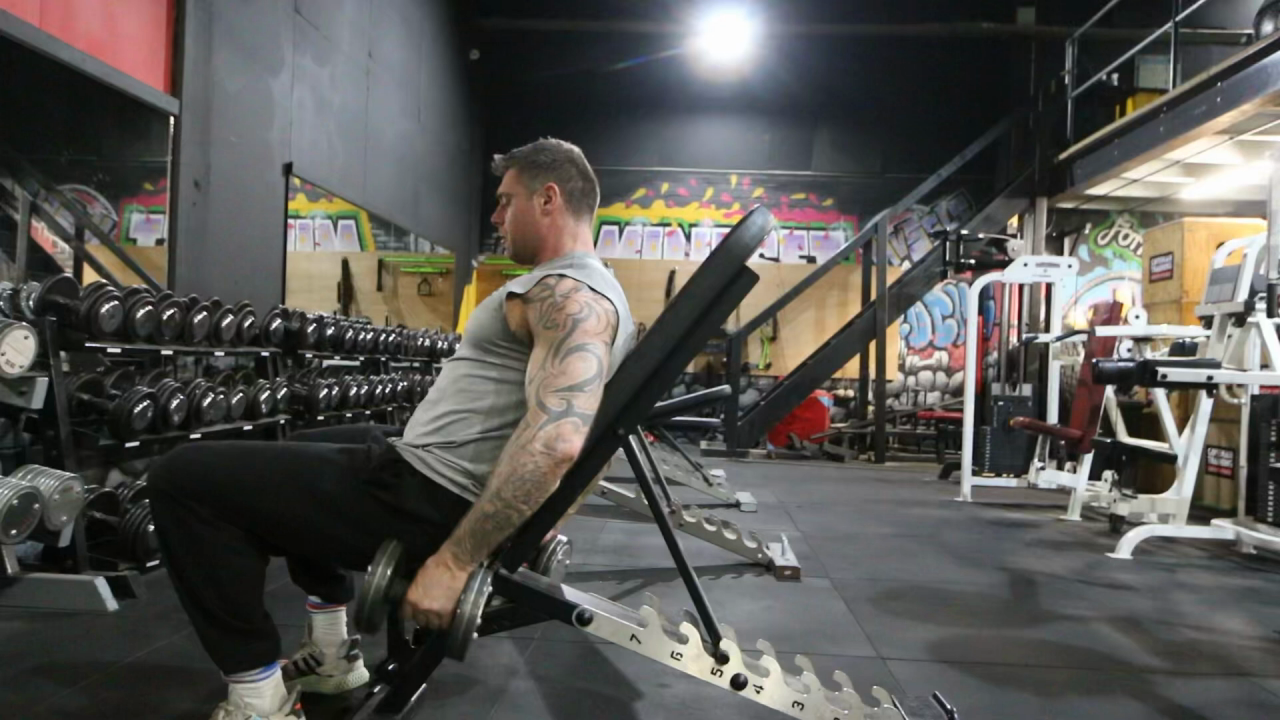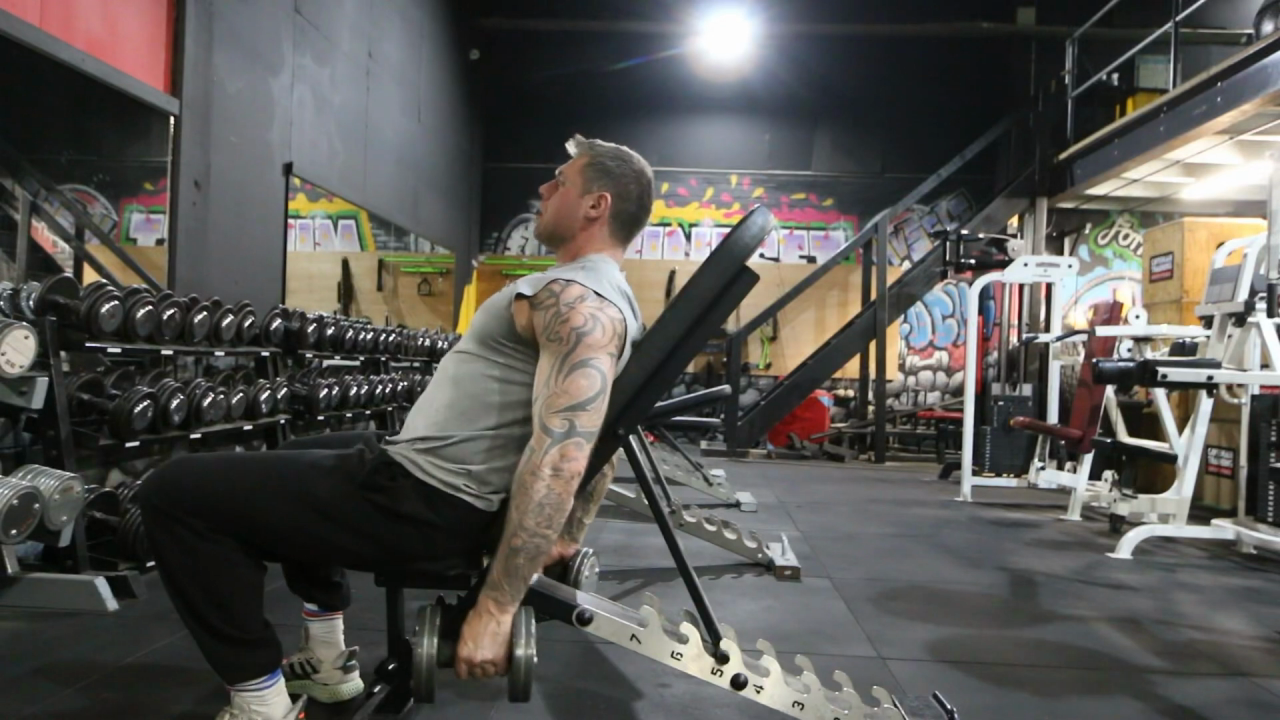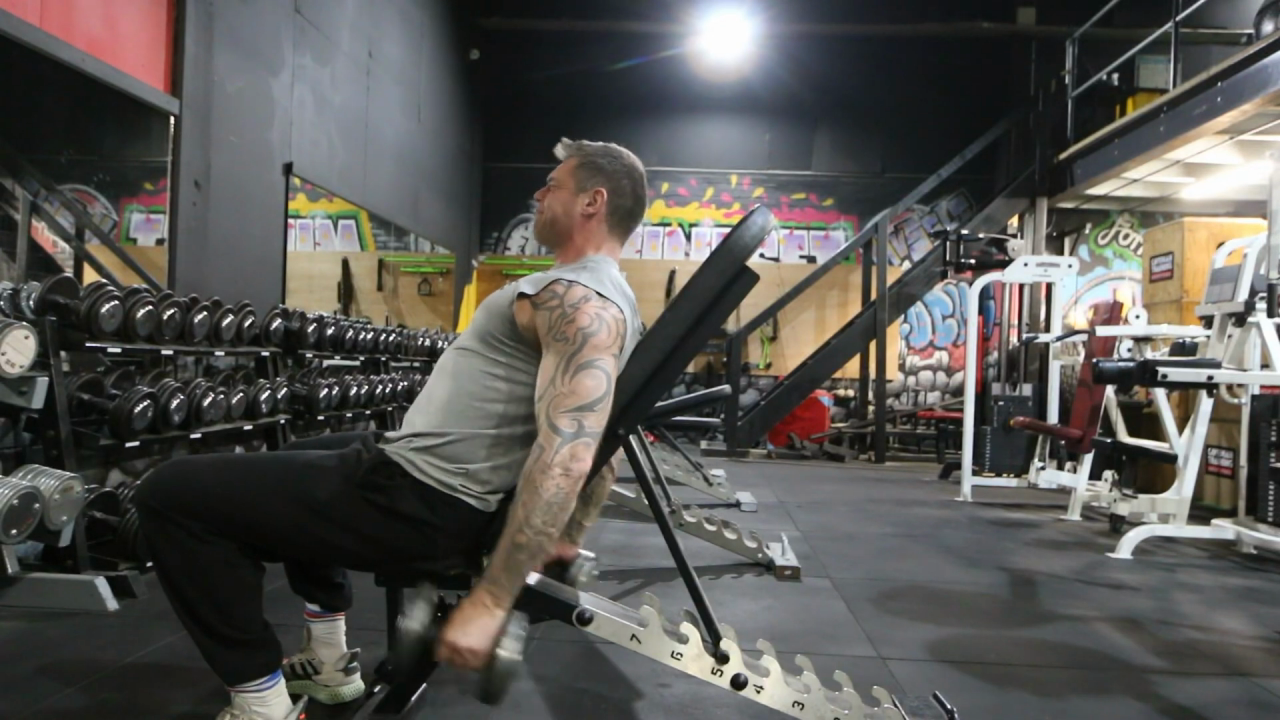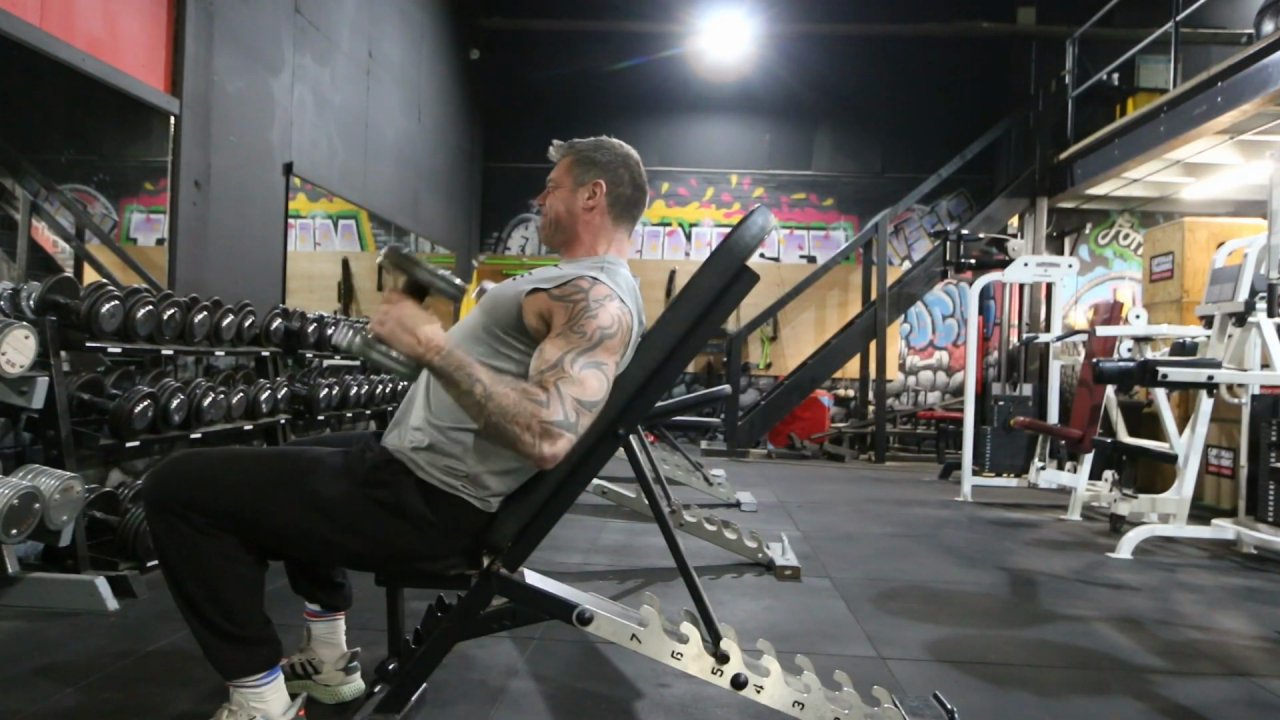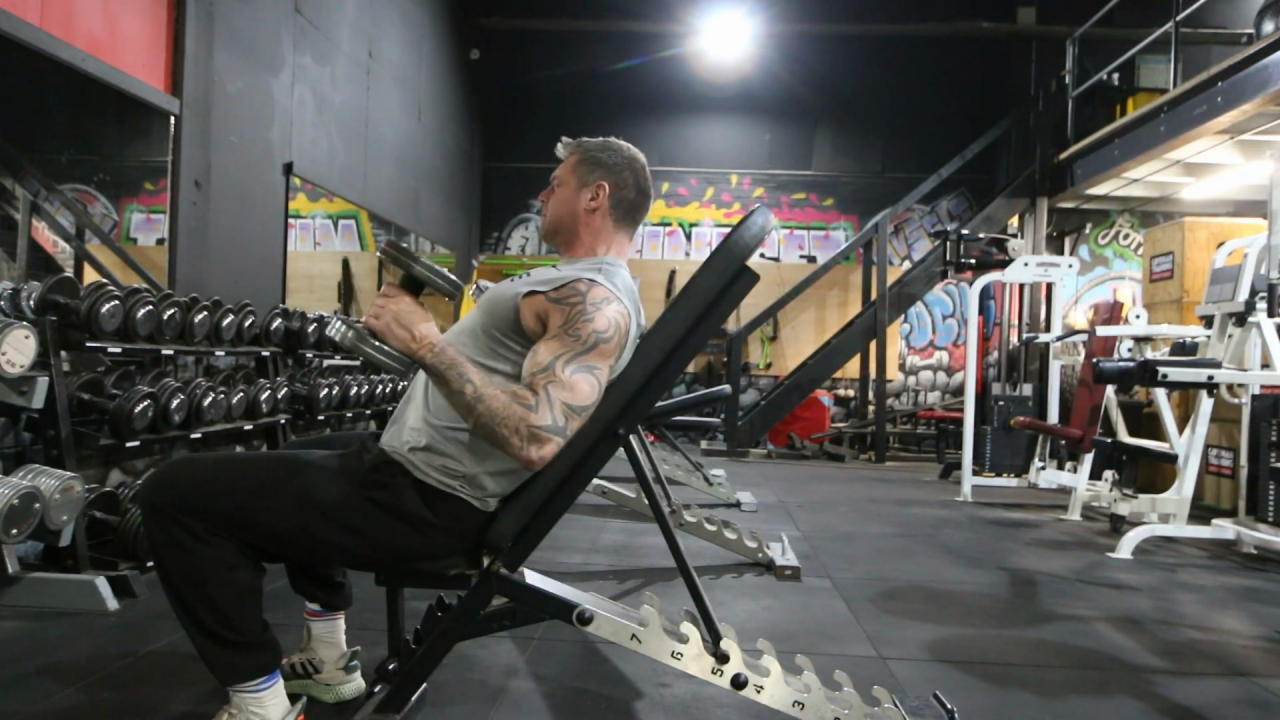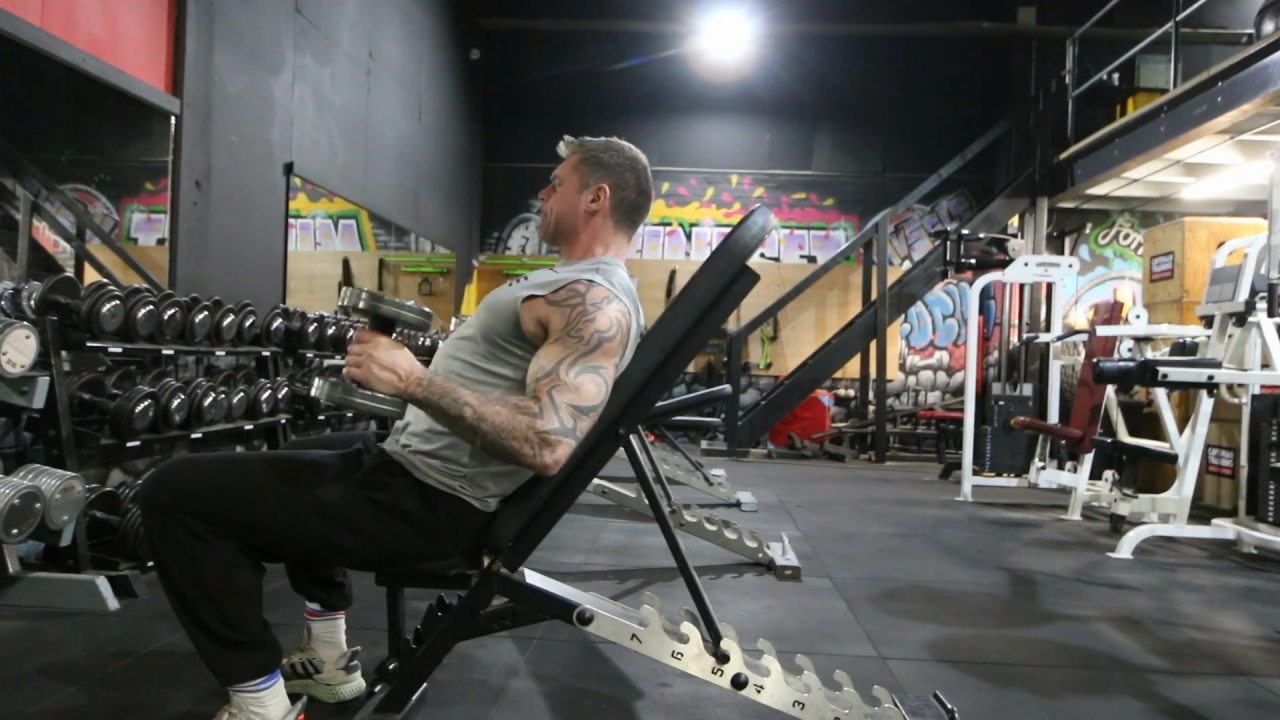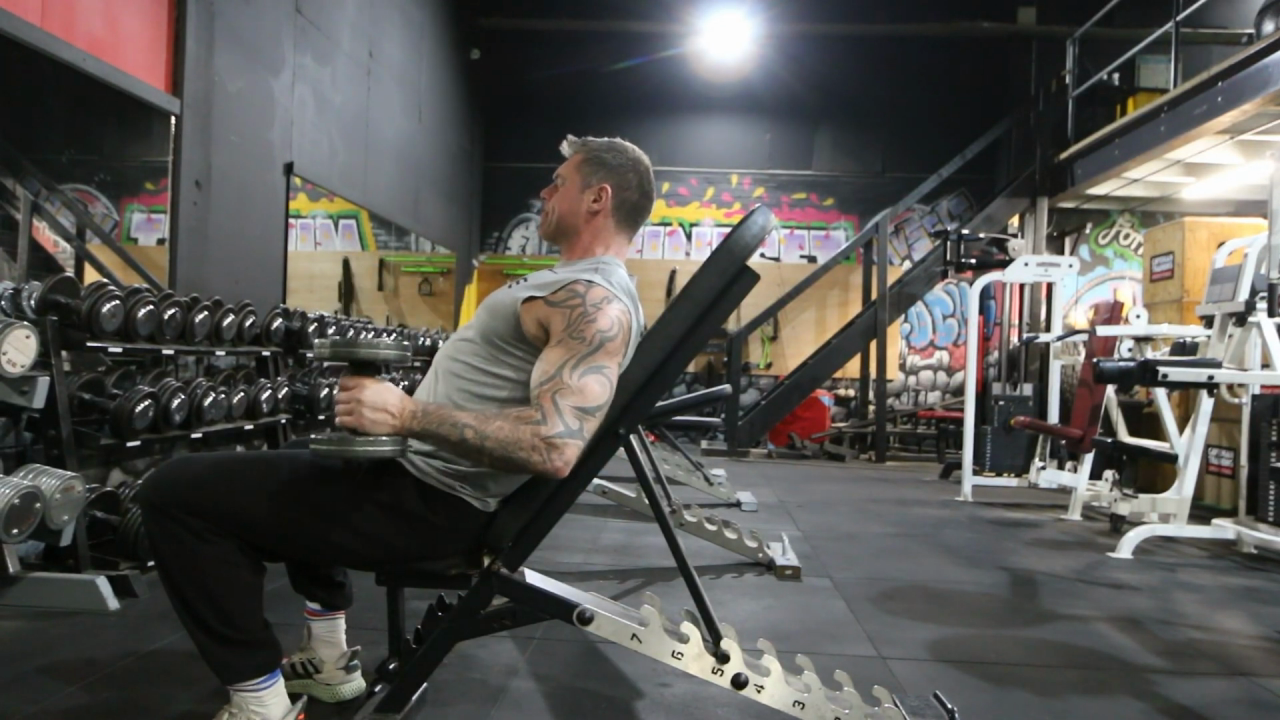
dt=0.7s
person 1, frame 1
left shoulder: (570, 296)
right shoulder: (588, 295)
left elbow: (555, 441)
right elbow: (585, 434)
left wrist: (453, 562)
left hip: (428, 499)
right hip: (434, 477)
left knee: (183, 478)
right knee: (303, 451)
right ankle: (330, 652)
person 1, frame 2
left shoulder: (577, 301)
right shoulder: (598, 299)
left elbow: (559, 456)
right elbow: (587, 445)
left wrist: (494, 608)
right wrist: (568, 537)
left hip: (424, 500)
right hip: (437, 485)
left knee: (175, 492)
right knee: (295, 462)
right ankle: (327, 661)
person 1, frame 3
left shoulder: (579, 301)
right shoulder: (597, 297)
left elbow: (566, 458)
right elbow: (589, 443)
left wrist: (488, 598)
right wrist: (571, 535)
left hip: (422, 499)
right hip: (431, 479)
left knee: (171, 494)
right knee: (295, 460)
right ankle: (327, 661)
person 1, frame 4
left shoulder: (596, 300)
right shoulder: (587, 285)
left elbow: (547, 434)
left wrist: (431, 345)
right wrist: (436, 337)
left hip: (429, 499)
right hip: (428, 475)
left knee: (180, 486)
right knee: (295, 464)
right ankle: (327, 661)
person 1, frame 5
left shoulder: (594, 302)
right shoulder: (585, 285)
left elbow: (535, 437)
left wrist: (425, 342)
left hip: (426, 498)
right hip: (422, 467)
left knee: (175, 493)
right knee: (296, 458)
right ankle: (328, 661)
person 1, frame 6
left shoulder: (594, 304)
right shoulder: (583, 285)
left elbow: (547, 442)
left wrist: (413, 380)
left hip: (428, 499)
right hip: (423, 470)
left knee: (176, 493)
right knee: (297, 462)
right ankle: (328, 660)
person 1, frame 7
left shoulder: (594, 304)
right shoulder: (584, 285)
left elbow: (554, 446)
left wrist: (405, 415)
left hip: (430, 499)
right hip: (427, 472)
left knee: (176, 492)
right knee: (299, 462)
right ankle: (328, 660)
